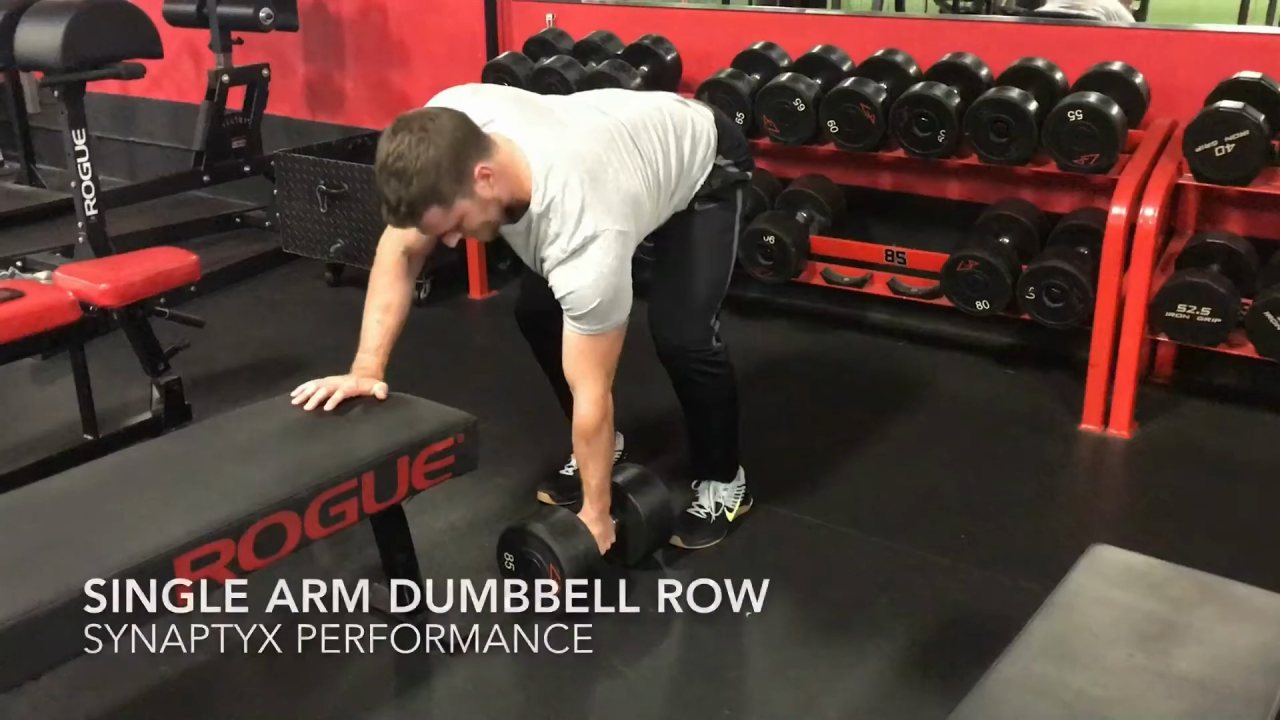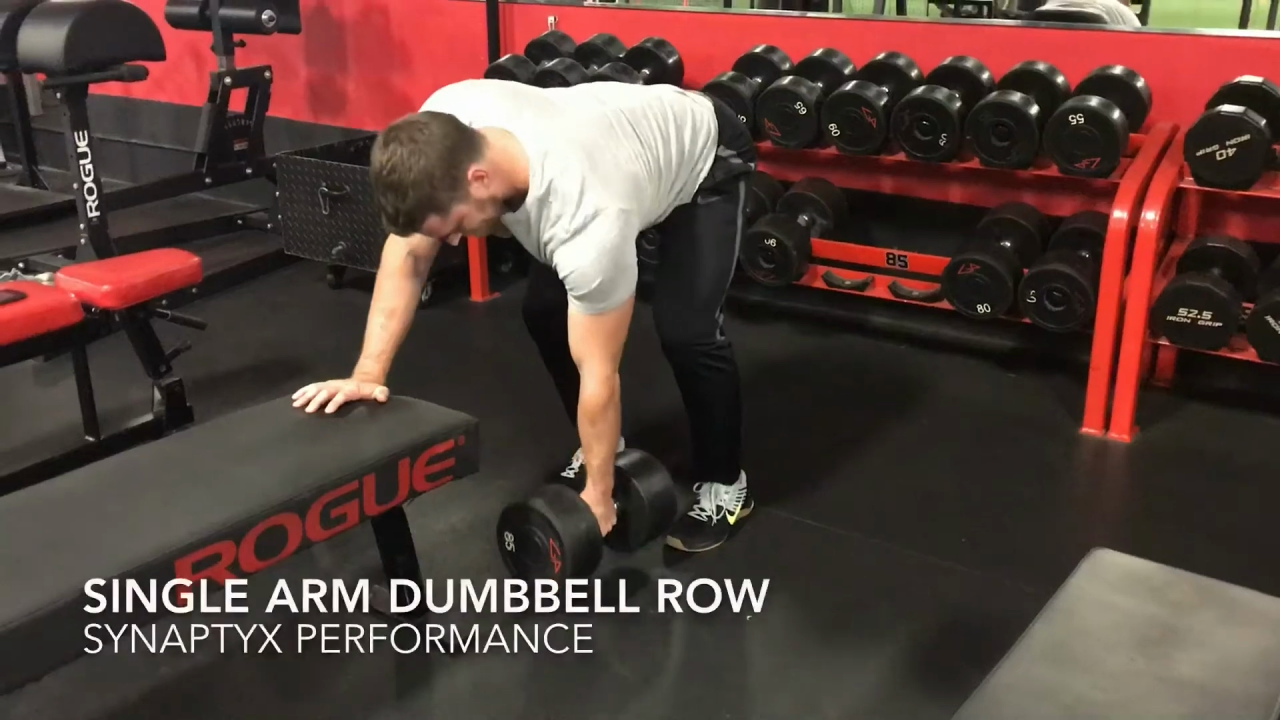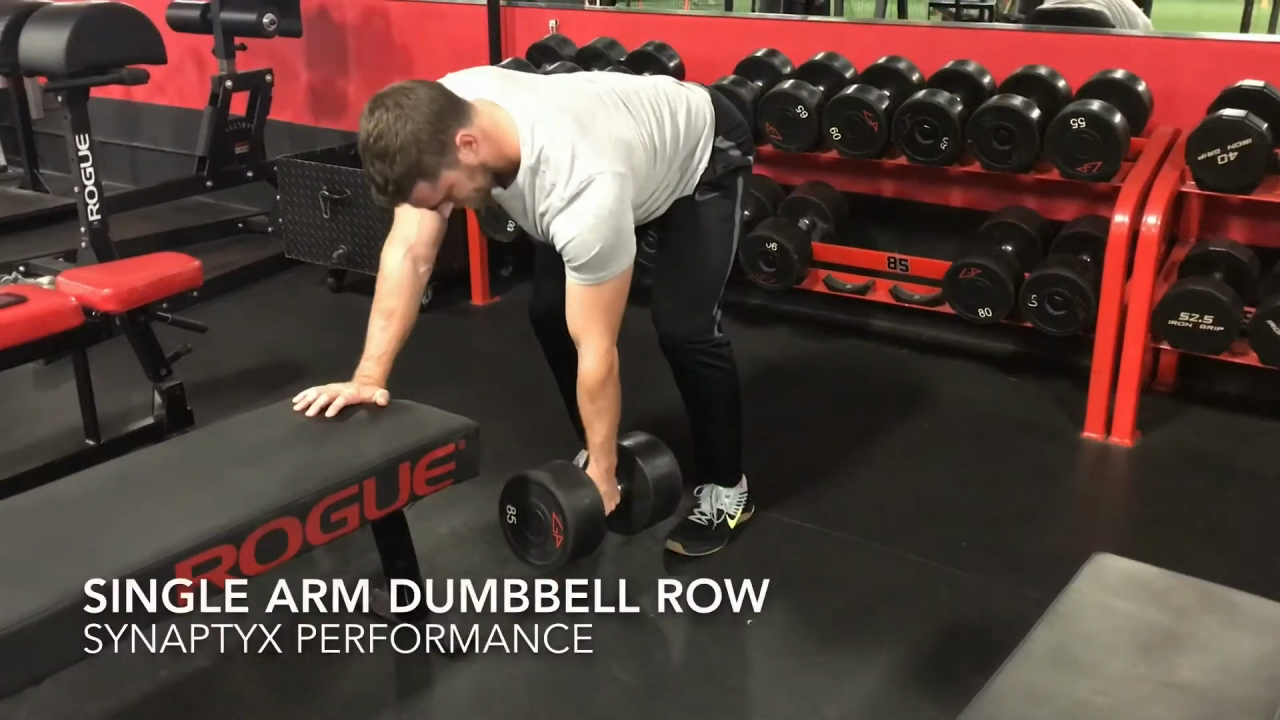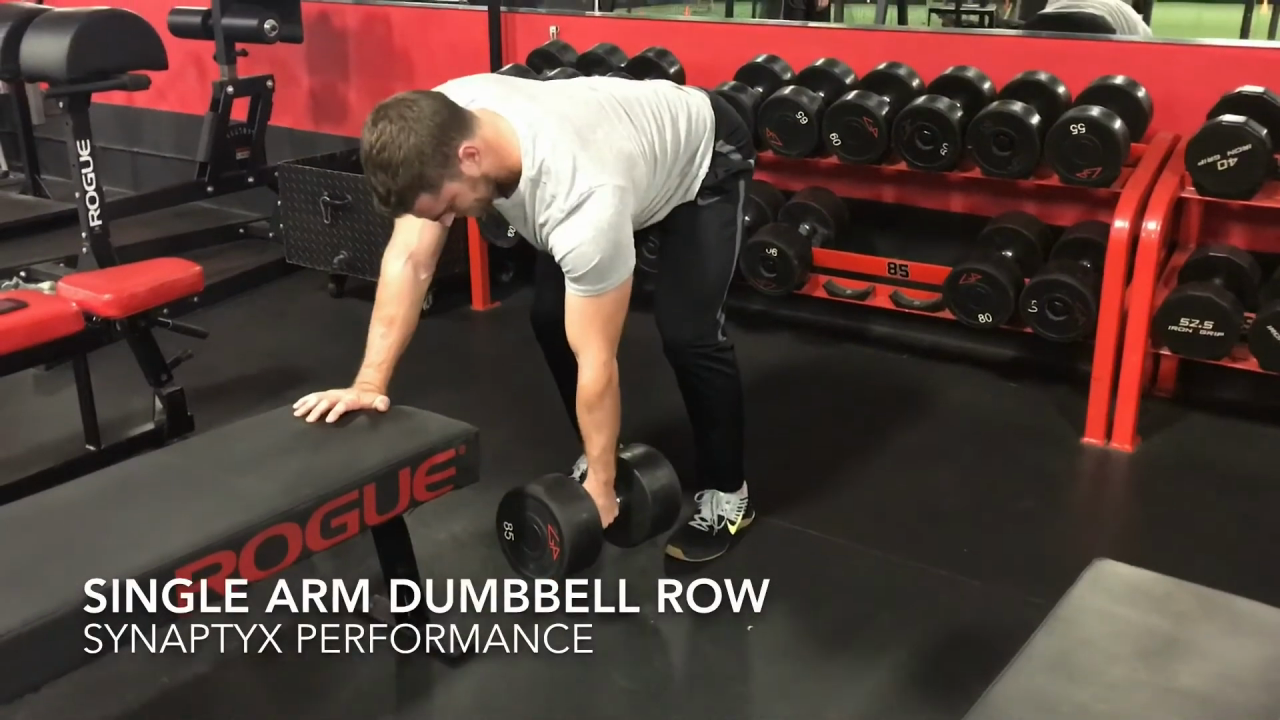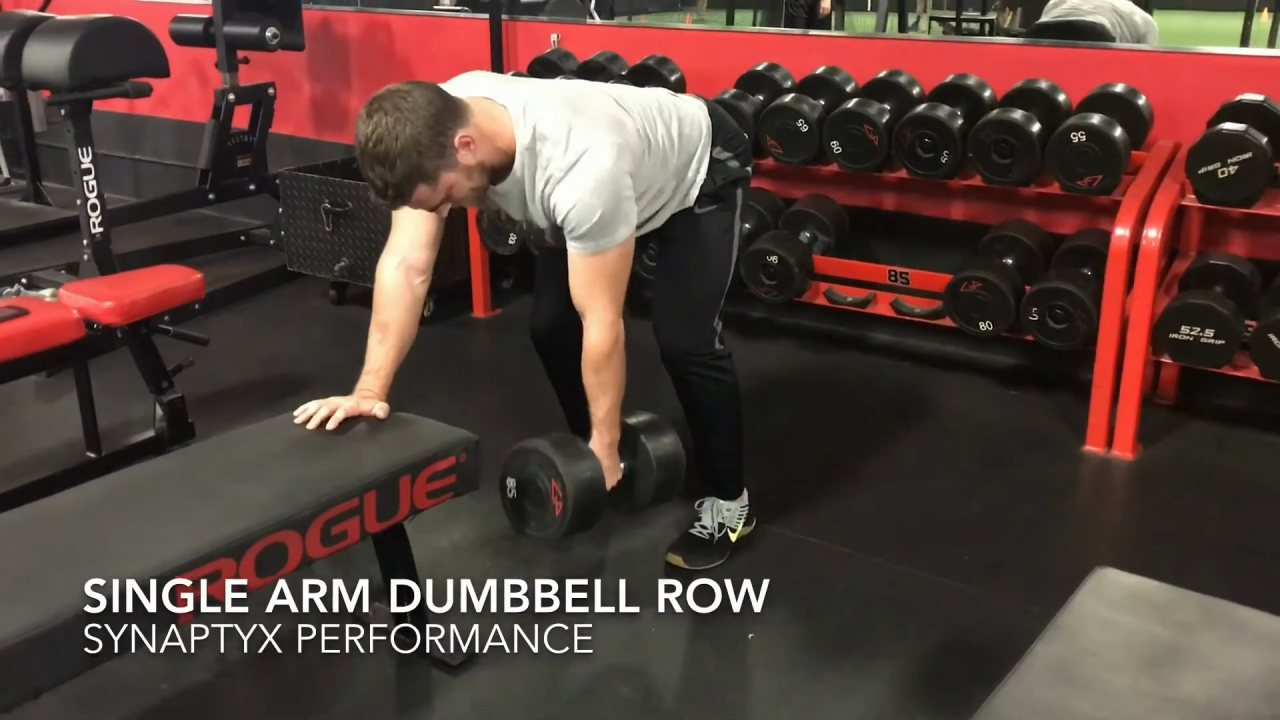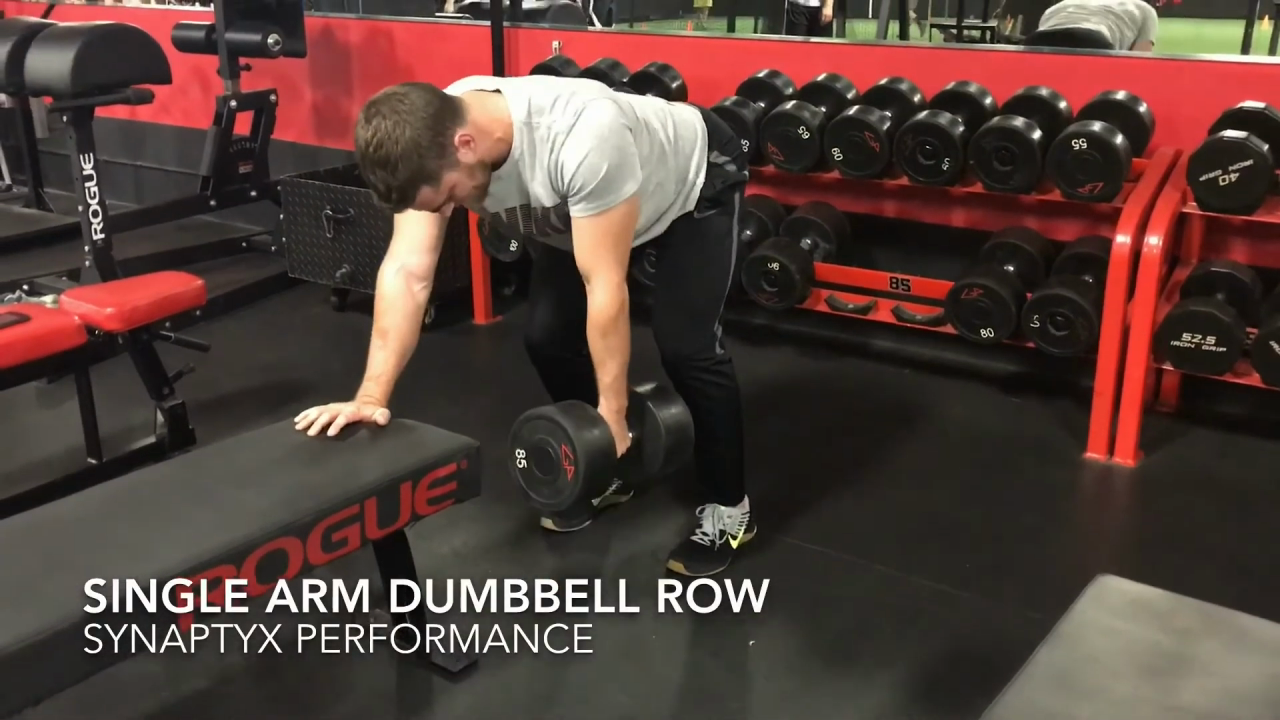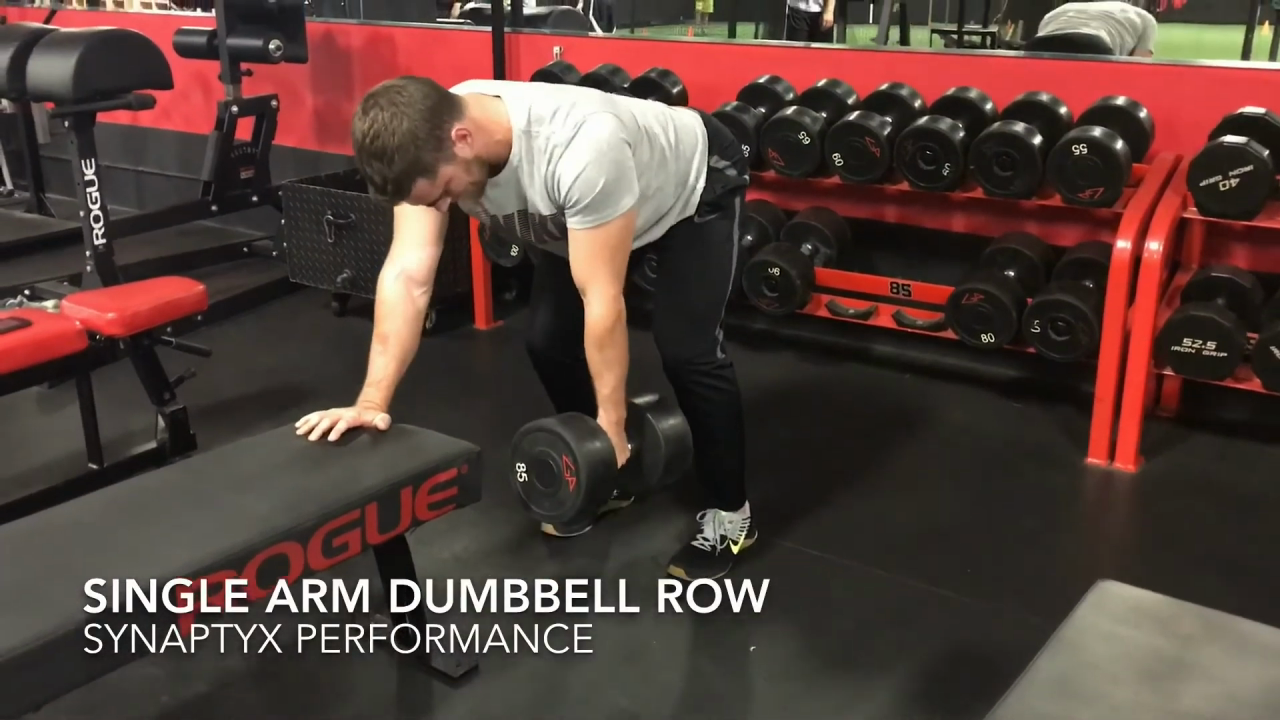
dt=0.3s
person 1, frame 1
left shoulder: (586, 234)
right shoulder: (447, 128)
left elbow: (591, 392)
right elbow: (400, 247)
left wrist: (596, 513)
right wrist: (366, 368)
left hip: (702, 164)
right hip: (625, 137)
left knee: (681, 336)
right knee: (536, 313)
left ankle: (722, 482)
right ankle: (603, 447)
person 1, frame 2
left shoulder: (588, 217)
right shoulder: (444, 129)
left elbow: (598, 375)
right elbow: (407, 253)
left wrist: (598, 496)
right wrist: (368, 373)
left hip: (706, 157)
right hip: (630, 135)
left knee: (685, 331)
right knee: (544, 312)
left ankle: (724, 484)
right ankle: (602, 446)
person 1, frame 3
left shoulder: (583, 187)
right shoulder: (437, 118)
left elbow: (596, 349)
right elbow: (409, 252)
left wrist: (603, 474)
right wrist: (369, 377)
left hip: (702, 151)
right hip: (629, 131)
left knee: (683, 328)
right knee: (549, 314)
left ankle: (726, 487)
right ankle: (599, 446)
person 1, frame 4
left shoulder: (583, 198)
right shoulder: (437, 131)
left elbow: (596, 361)
right elbow: (409, 261)
left wrist: (601, 485)
right wrist: (369, 383)
left hip: (703, 155)
right hip: (629, 133)
left knee: (686, 333)
right knee: (551, 319)
left ankle: (727, 493)
right ankle: (602, 457)
person 1, frame 5
left shoulder: (580, 168)
right shoulder: (432, 129)
left elbow: (603, 323)
right elbow: (406, 263)
left wrist: (605, 445)
right wrist: (370, 390)
left hip: (699, 168)
right hip: (631, 173)
left knee: (684, 341)
right knee: (551, 328)
left ankle: (728, 501)
right ankle: (599, 467)
person 1, frame 6
left shoulder: (583, 136)
right shoulder: (428, 140)
left elbow: (606, 288)
right elbow: (408, 271)
left wrist: (613, 414)
right wrist: (372, 396)
left hip: (696, 178)
left knee: (684, 347)
right knee: (548, 338)
left ankle: (729, 508)
person 1, frame 7
left shoulder: (580, 148)
right shoulder: (427, 142)
left elbow: (602, 300)
right elbow: (408, 275)
left wrist: (612, 426)
right wrist: (372, 401)
left hip: (696, 184)
left knee: (686, 351)
right knee: (549, 344)
left ankle: (730, 513)
